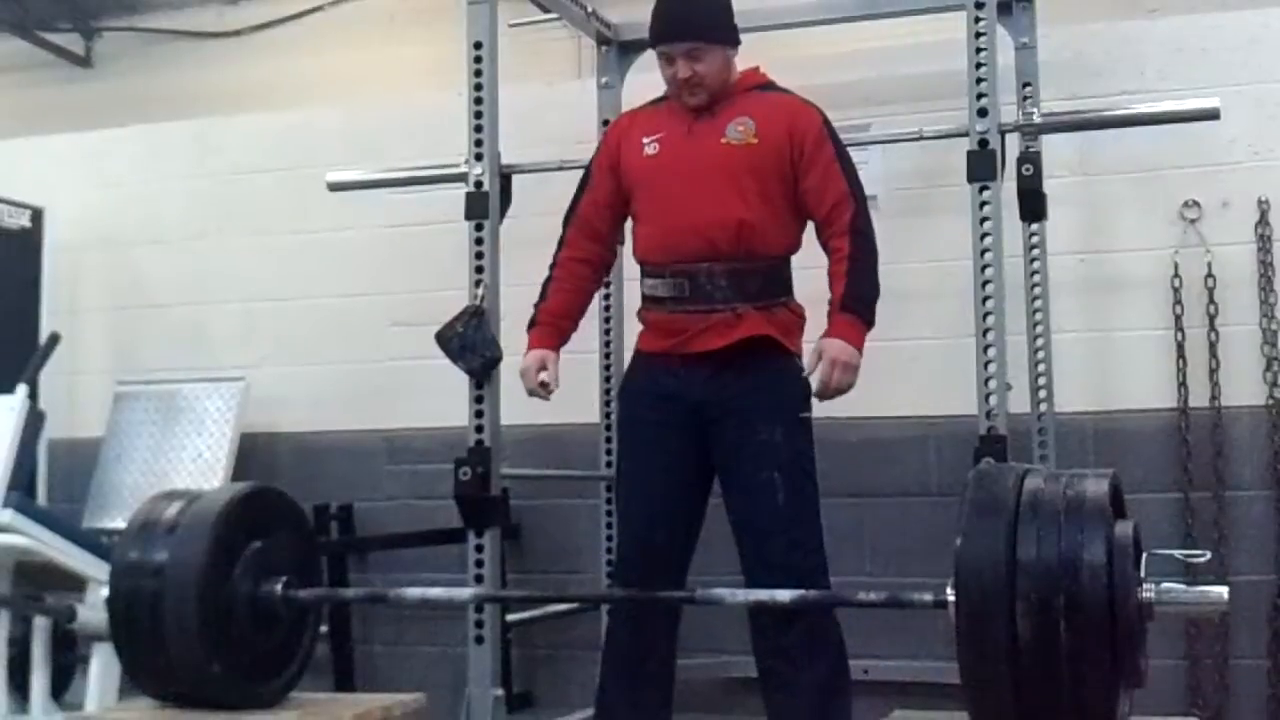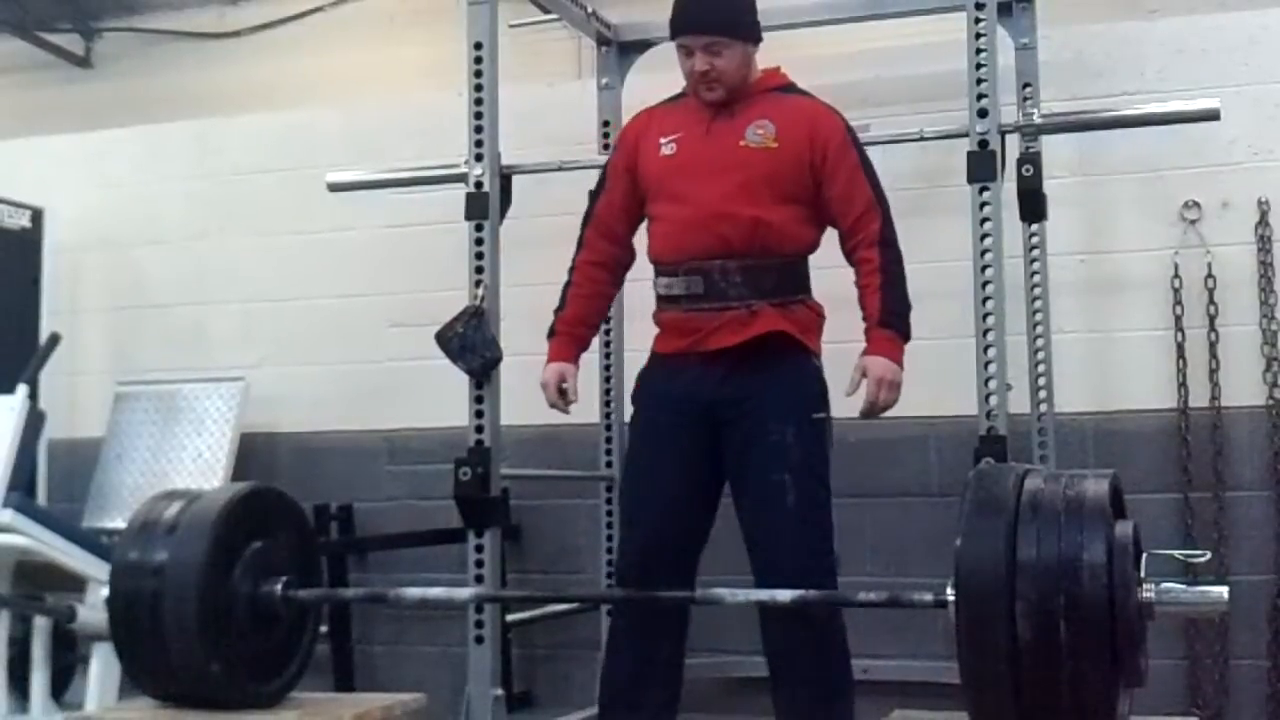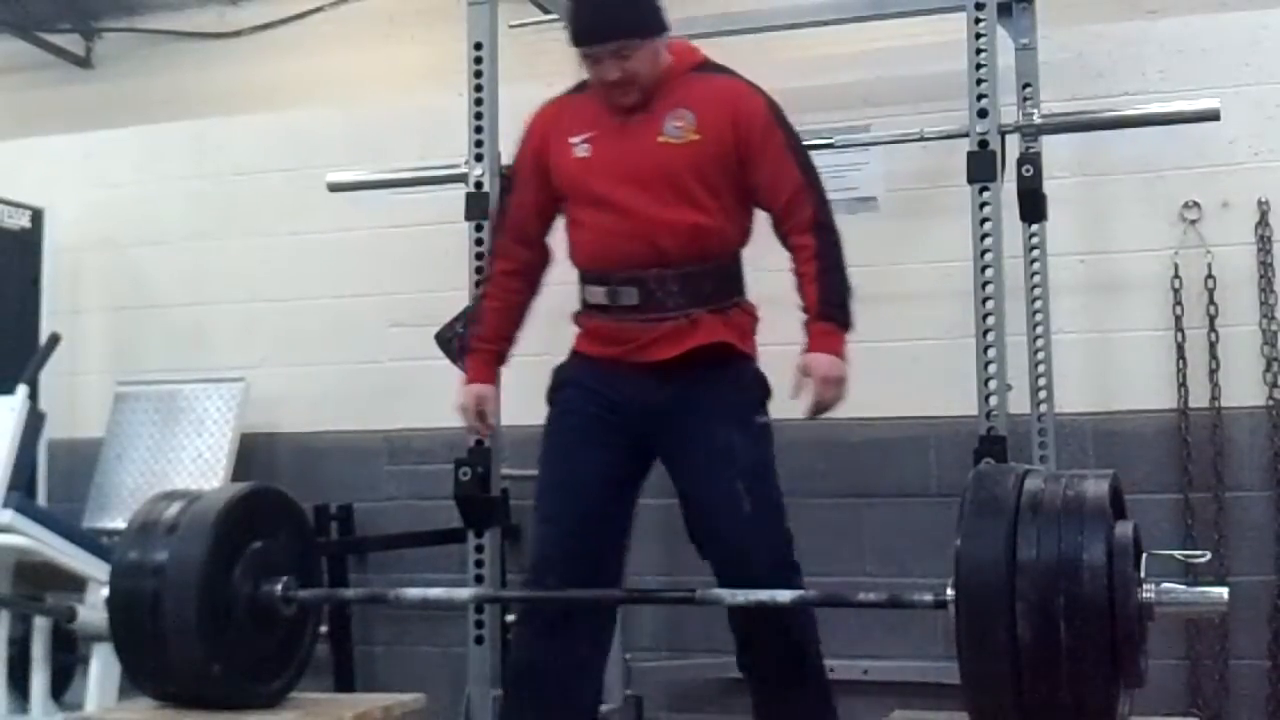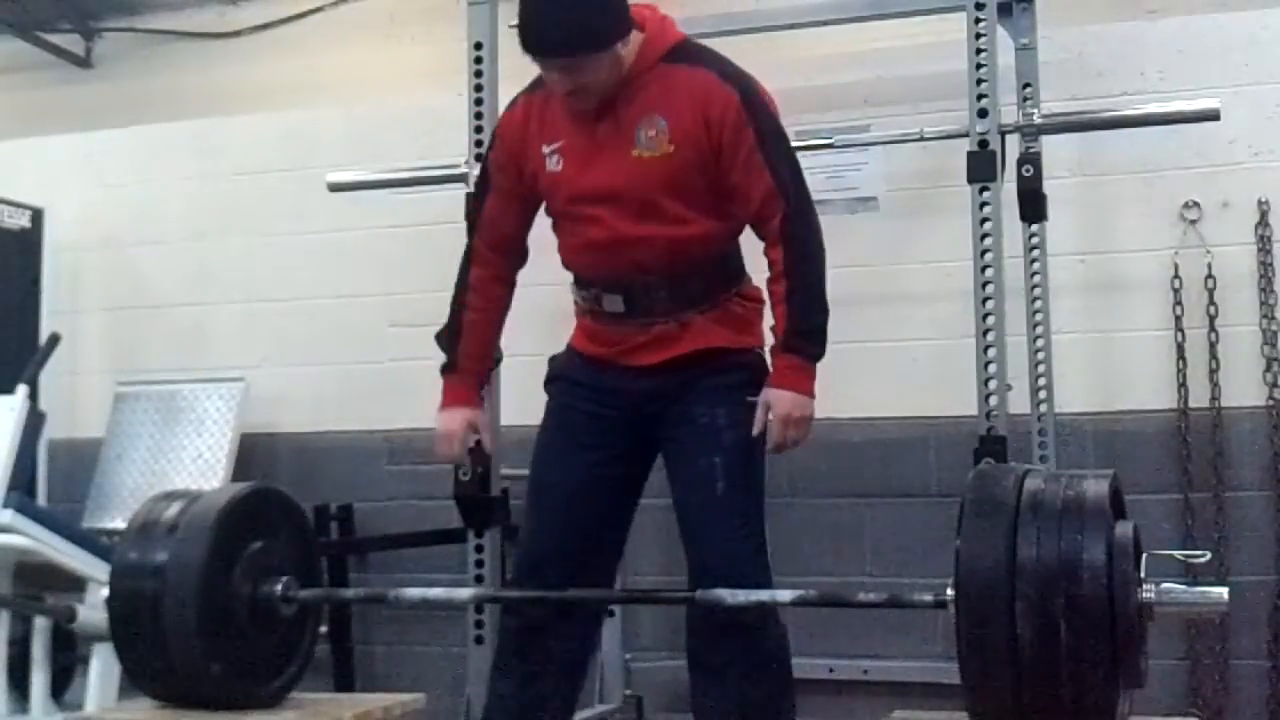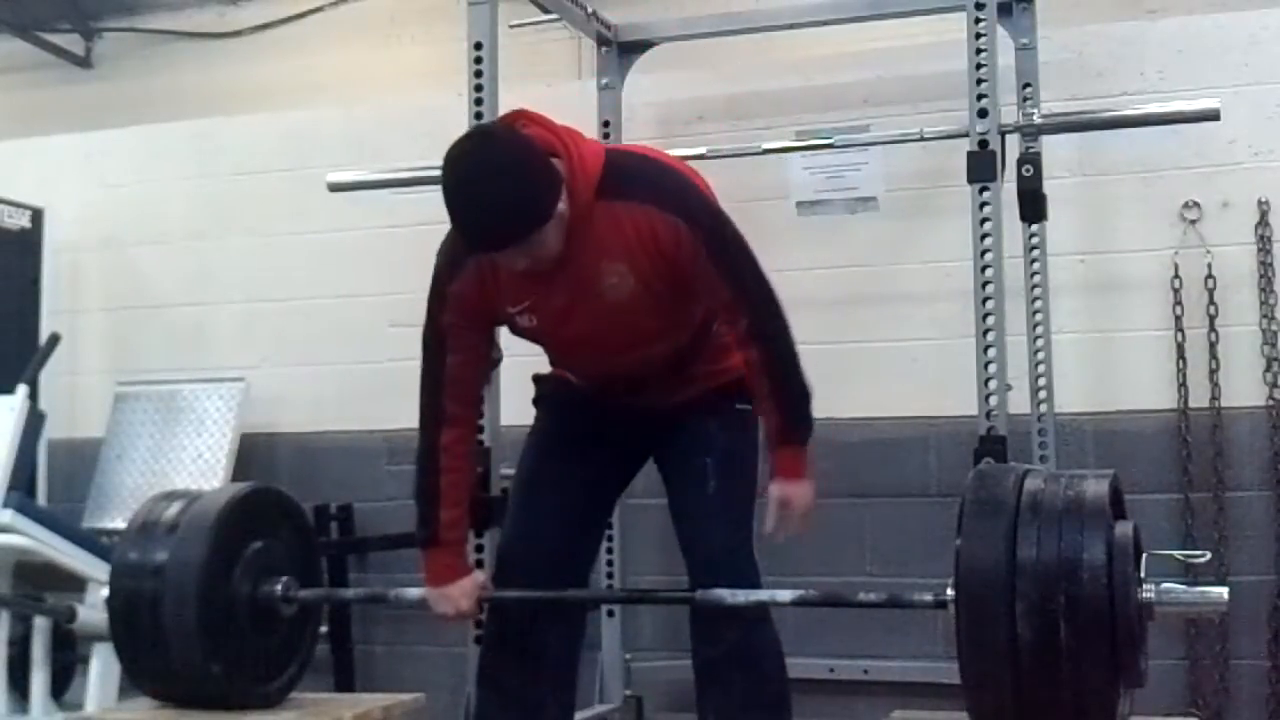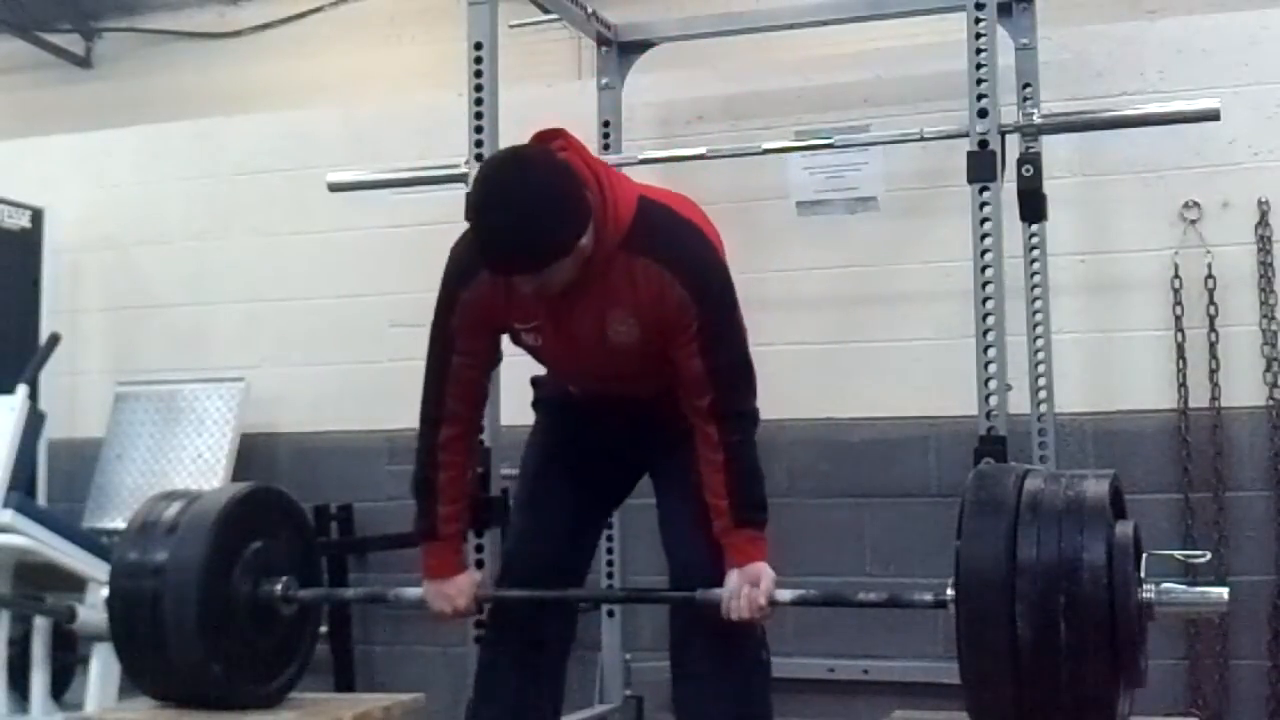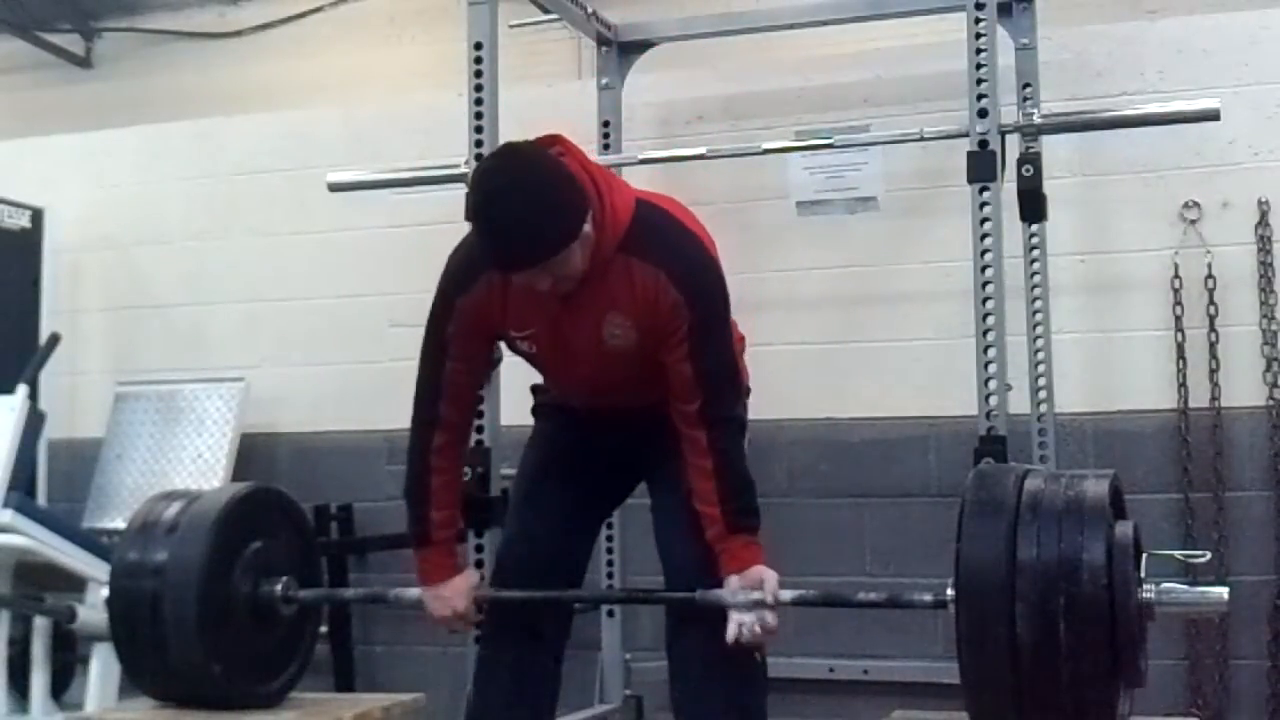
dt=0.7s
person 1, frame 1
left shoulder: (789, 119)
right shoulder: (629, 134)
left elbow: (847, 226)
right elbow: (584, 244)
left wrist: (847, 327)
right wrist: (545, 335)
left hip: (758, 370)
right hip: (658, 375)
left knee: (785, 569)
right knee: (642, 568)
person 1, frame 2
left shoulder: (808, 123)
right shoulder: (646, 132)
left elbow: (869, 234)
right elbow: (601, 247)
left wrist: (886, 340)
right wrist: (564, 346)
left hip: (774, 371)
right hip: (674, 374)
left knee: (794, 572)
right knee: (647, 569)
person 1, frame 3
left shoulder: (730, 103)
right shoulder: (554, 126)
left elbow: (806, 218)
right elbow: (514, 251)
left wrist: (825, 334)
right wrist: (482, 362)
left hip: (711, 370)
right hip: (600, 378)
left knee: (757, 563)
right knee: (562, 576)
person 1, frame 4
left shoulder: (713, 92)
right shoulder: (526, 121)
left elbow: (790, 228)
right elbow: (490, 257)
left wrist: (794, 369)
right wrist: (462, 388)
left hip: (710, 367)
right hip: (596, 370)
left knee: (727, 581)
right knee: (545, 577)
person 1, frame 5
left shoulder: (656, 198)
right shoulder: (466, 266)
left elbow: (754, 319)
right elbow: (450, 404)
left wrist: (789, 452)
right wrist: (445, 559)
left hip: (702, 397)
right hip: (583, 403)
left knee: (727, 589)
right knee: (524, 588)
person 1, frame 6
left shoulder: (674, 246)
right shoulder: (476, 267)
left elbow: (722, 406)
right elbow: (452, 405)
left wrist: (745, 546)
right wrist: (442, 555)
left hip: (684, 410)
right hip: (579, 409)
left knee: (714, 594)
right knee: (524, 592)
person 1, frame 7
left shoulder: (671, 253)
right shoulder: (474, 274)
left elbow: (710, 413)
right elbow: (443, 411)
left wrist: (740, 551)
right wrist: (437, 558)
left hip: (679, 415)
right hip: (576, 418)
left knee: (705, 592)
right knee: (518, 592)
